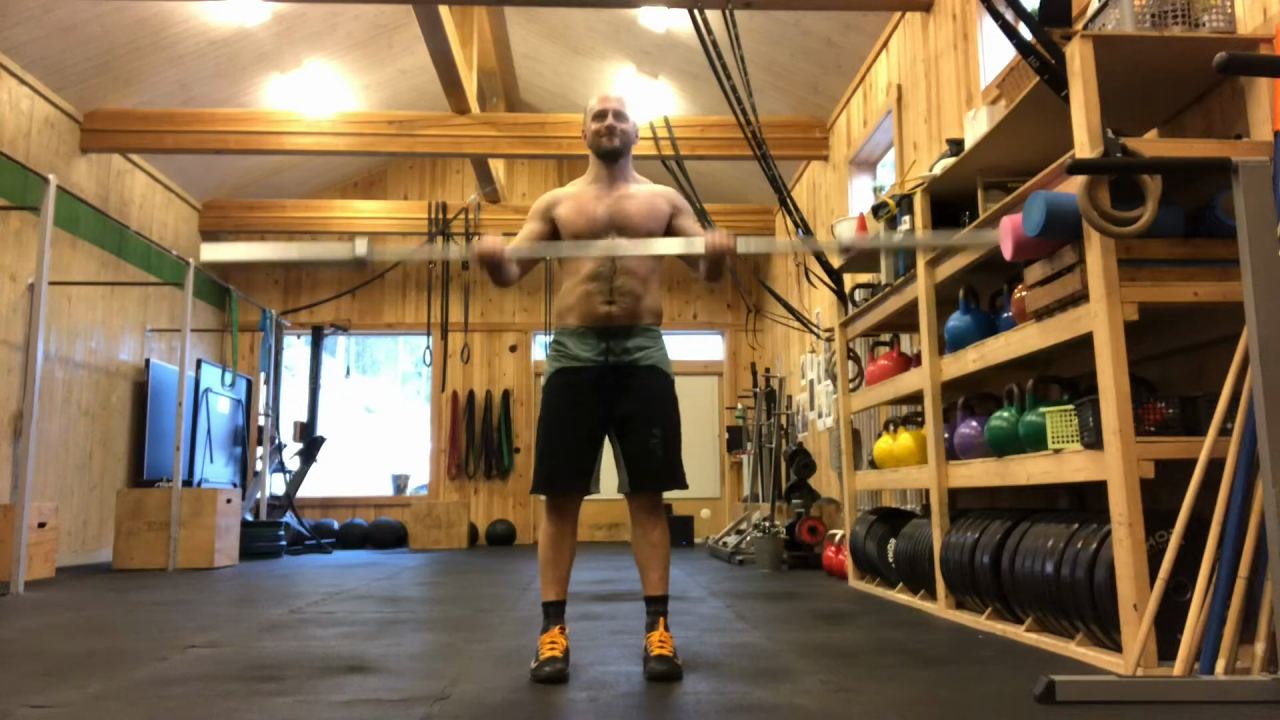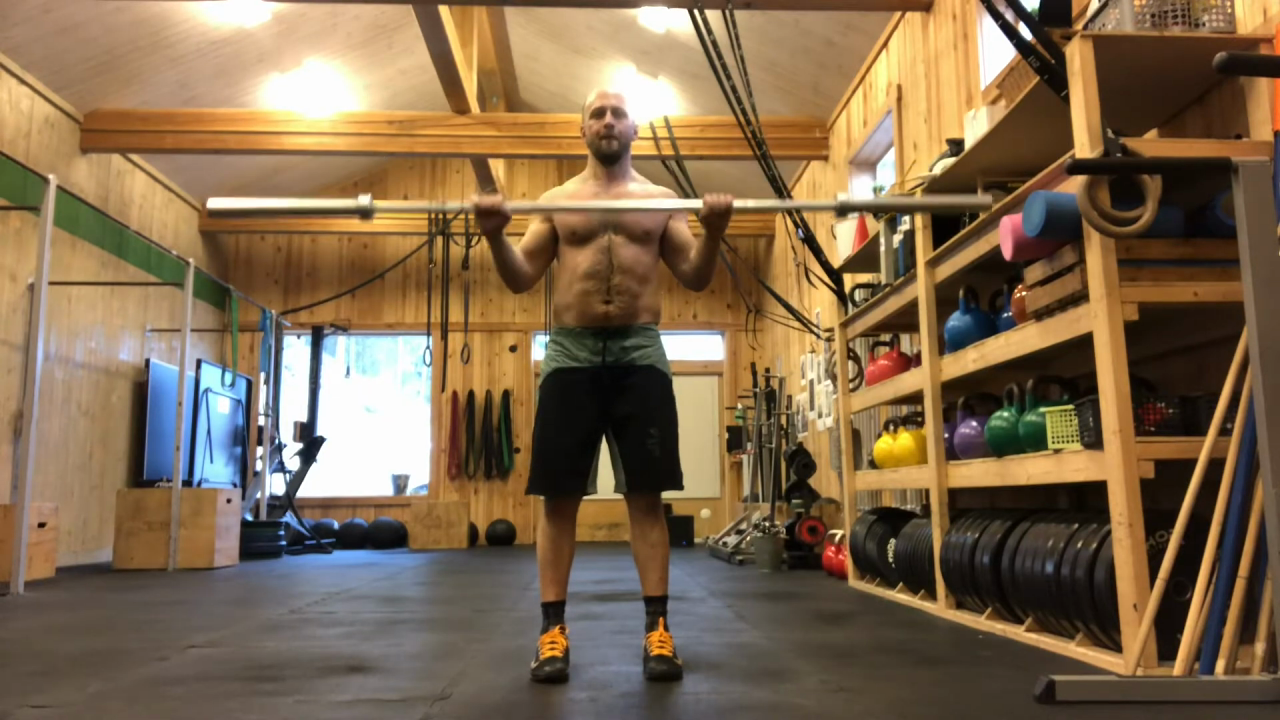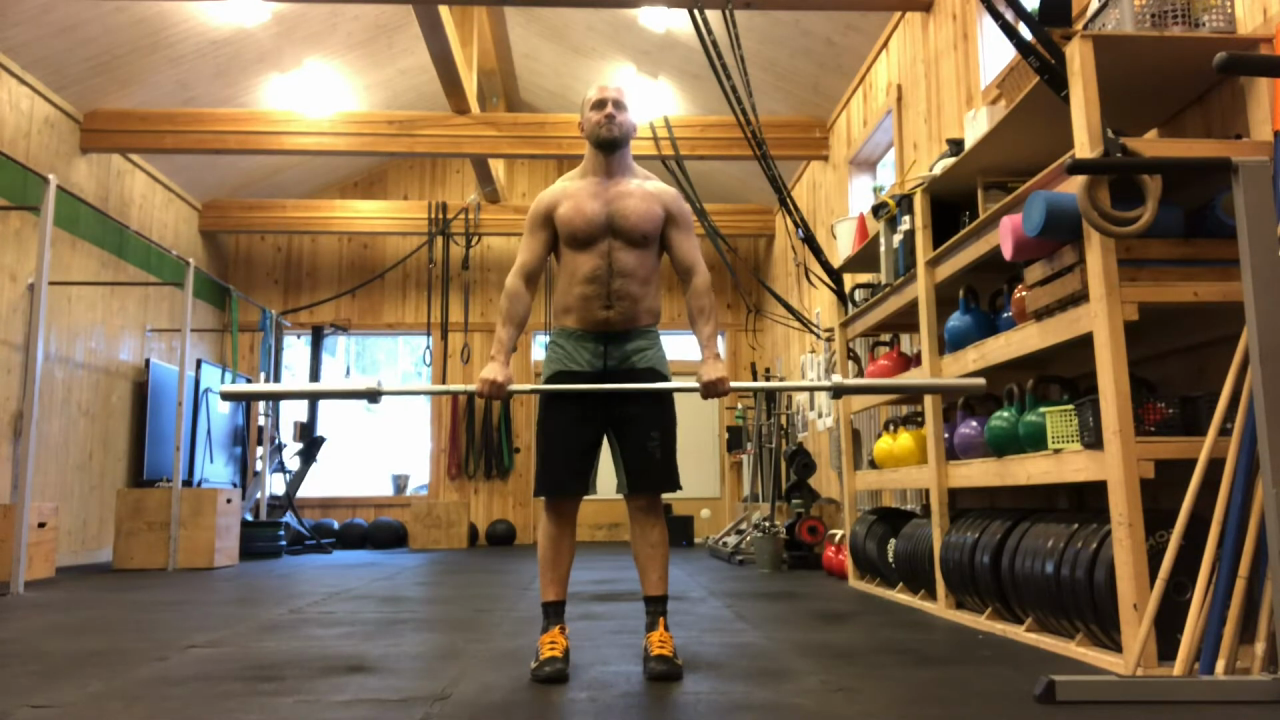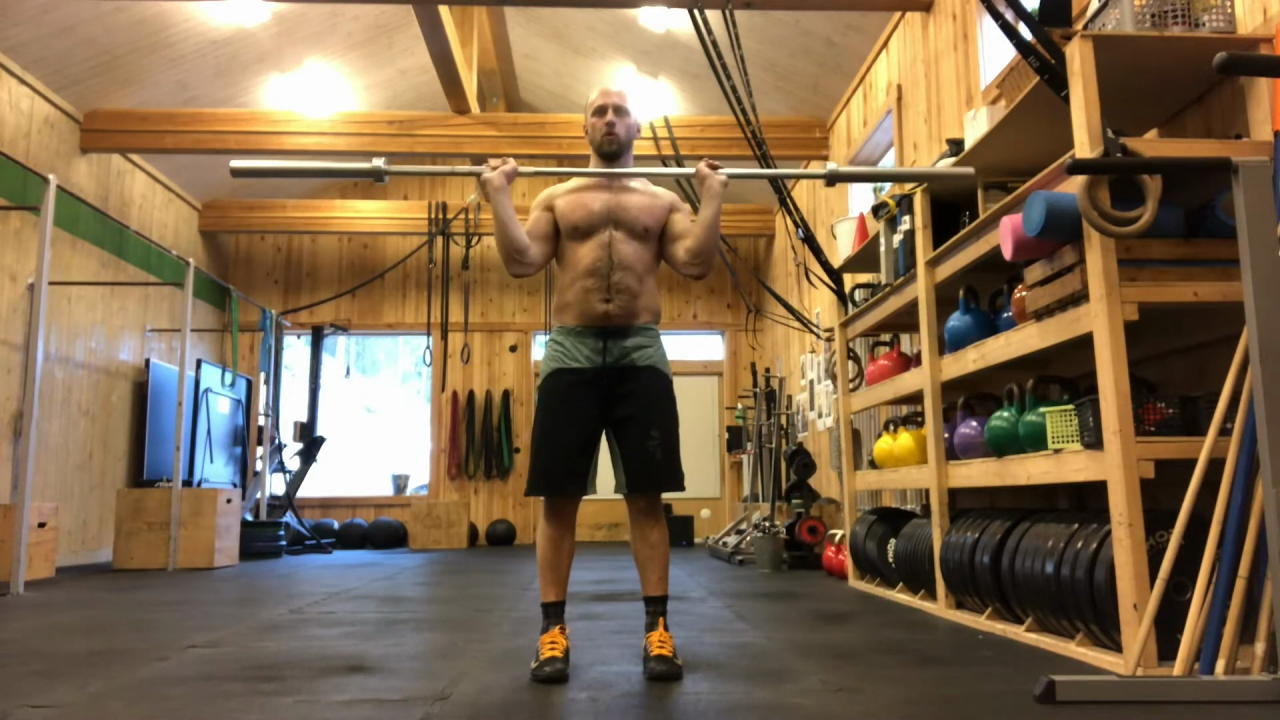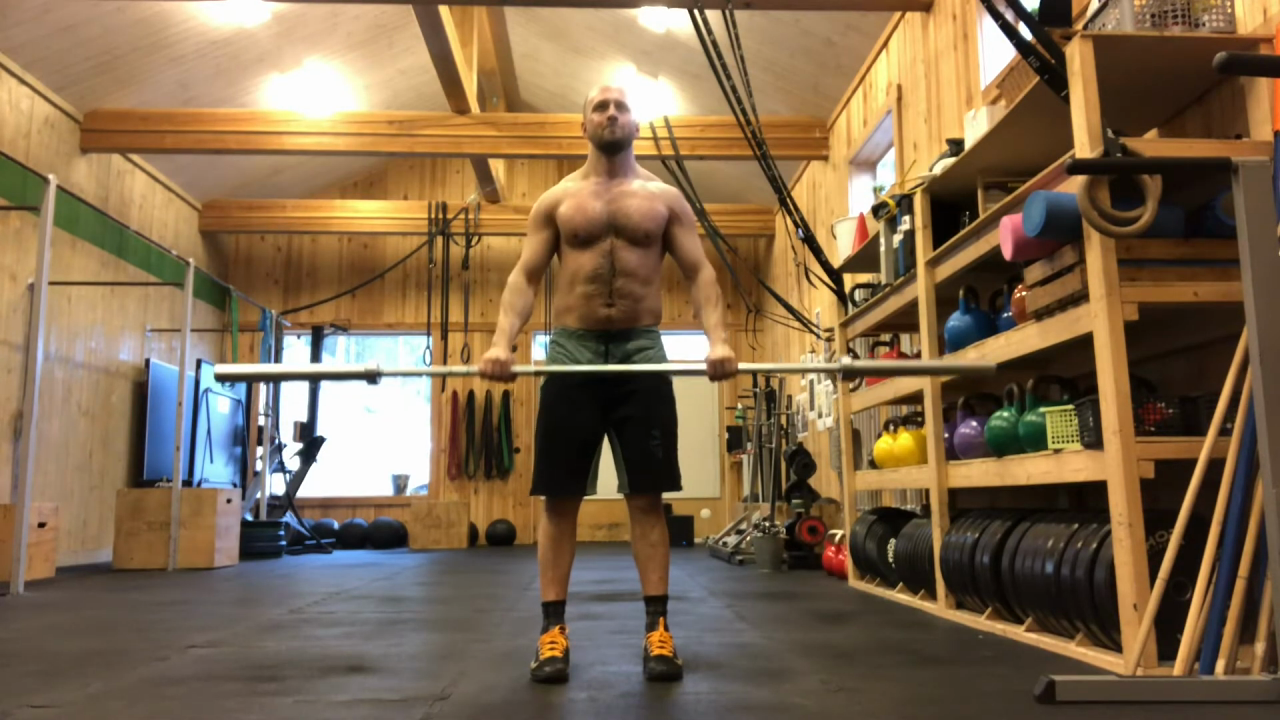
dt=1s
person 1, frame 1
left shoulder: (663, 198)
right shoulder: (557, 201)
left elbow: (708, 269)
right elbow: (512, 271)
left wrist: (717, 250)
right wrist: (494, 258)
left hip: (642, 354)
right hip: (574, 354)
left knee: (648, 493)
right knee: (561, 495)
left ankle: (657, 627)
right ankle: (553, 628)
person 1, frame 2
left shoulder: (663, 200)
right shoulder: (555, 200)
left elbow: (694, 275)
right elbow: (521, 275)
left wrist: (713, 235)
right wrist: (494, 234)
left hip: (640, 354)
right hip: (571, 354)
left knee: (646, 494)
right knee: (559, 496)
left ankle: (657, 628)
right ankle: (553, 630)
person 1, frame 3
left shoulder: (663, 198)
right shoulder: (554, 199)
left elbow: (695, 276)
right elbow: (520, 279)
left wrist: (710, 355)
right wrist: (499, 356)
left hip: (640, 355)
right hip: (570, 355)
left knee: (646, 495)
right knee: (559, 497)
left ankle: (657, 629)
right ankle: (553, 630)
person 1, frame 4
left shoulder: (663, 199)
right shoulder: (555, 197)
left elbow: (697, 263)
right elbow: (520, 261)
left wrist: (711, 196)
right wrist: (497, 195)
left hip: (640, 354)
right hip: (571, 354)
left knee: (646, 496)
right knee: (559, 496)
left ankle: (657, 628)
right ankle: (553, 630)
person 1, frame 5
left shoulder: (666, 198)
right shoulder: (555, 200)
left elbow: (698, 272)
right elbow: (525, 277)
left wrist: (717, 338)
right wrist: (502, 342)
left hip: (641, 354)
right hip: (571, 354)
left knee: (647, 496)
right knee: (560, 497)
left ankle: (657, 628)
right ankle: (553, 630)
